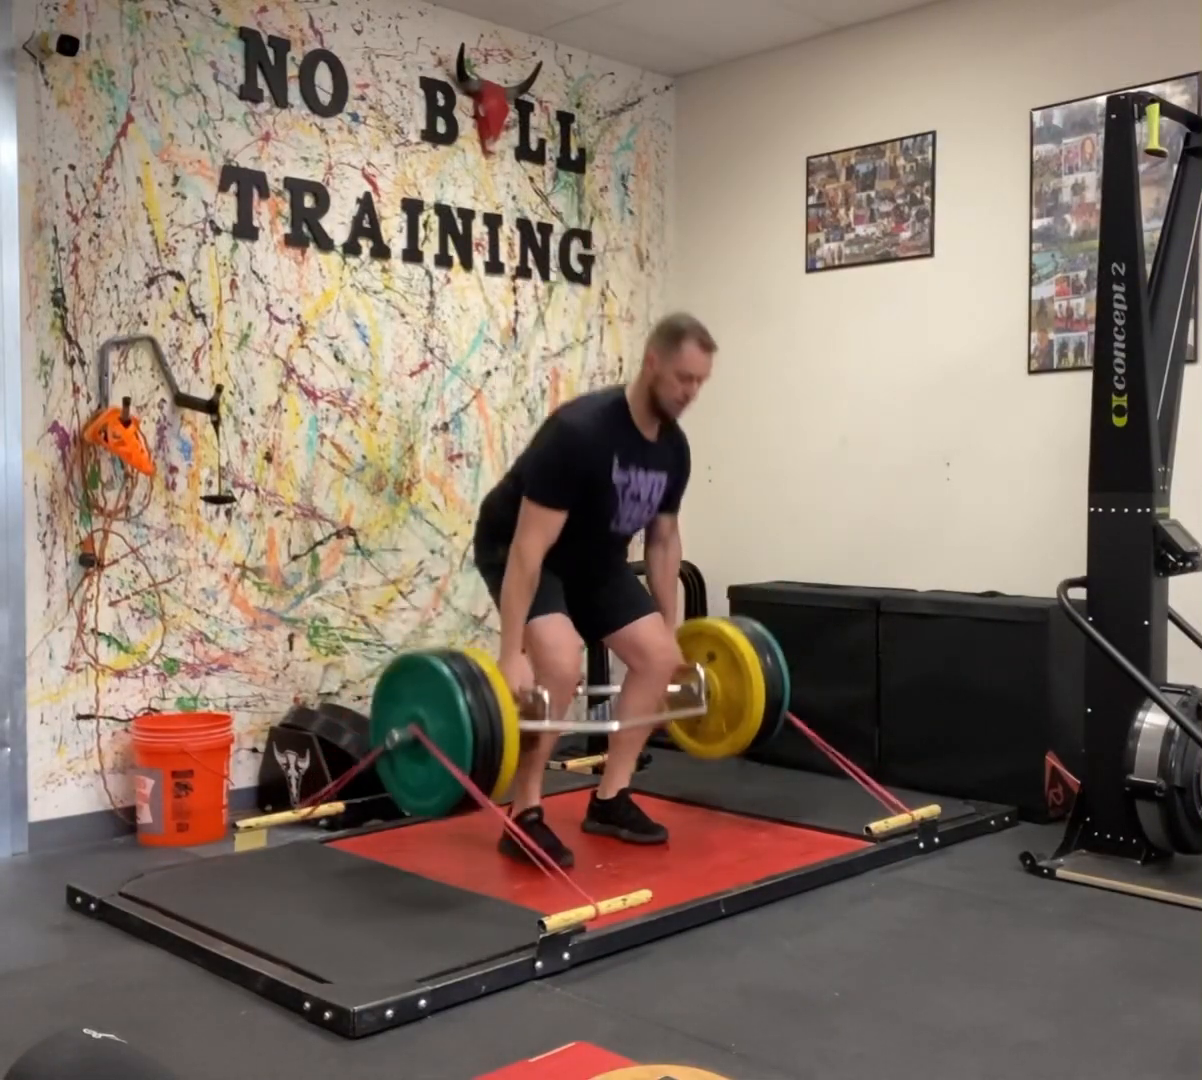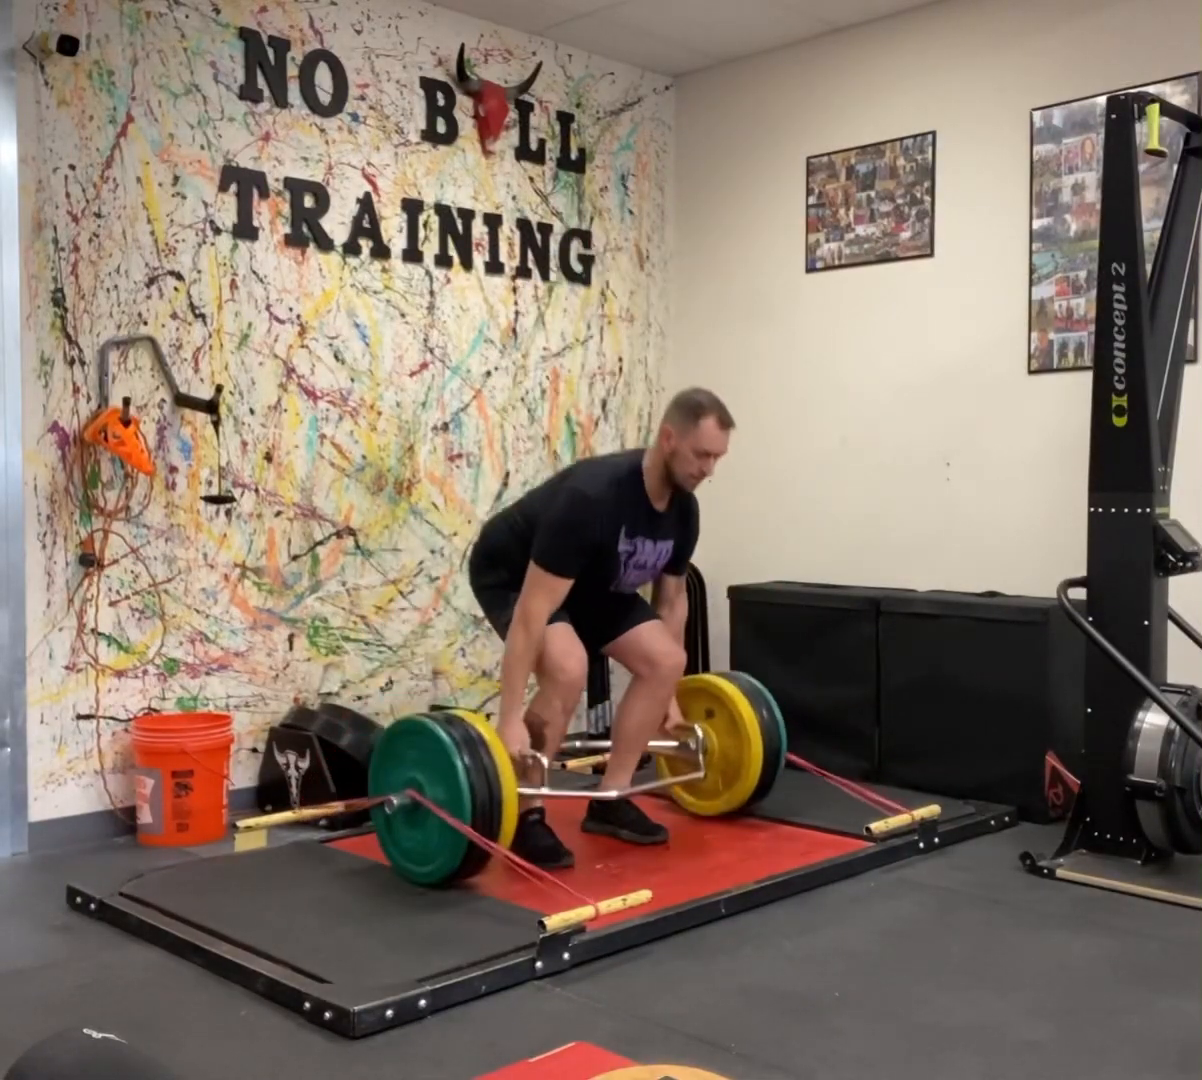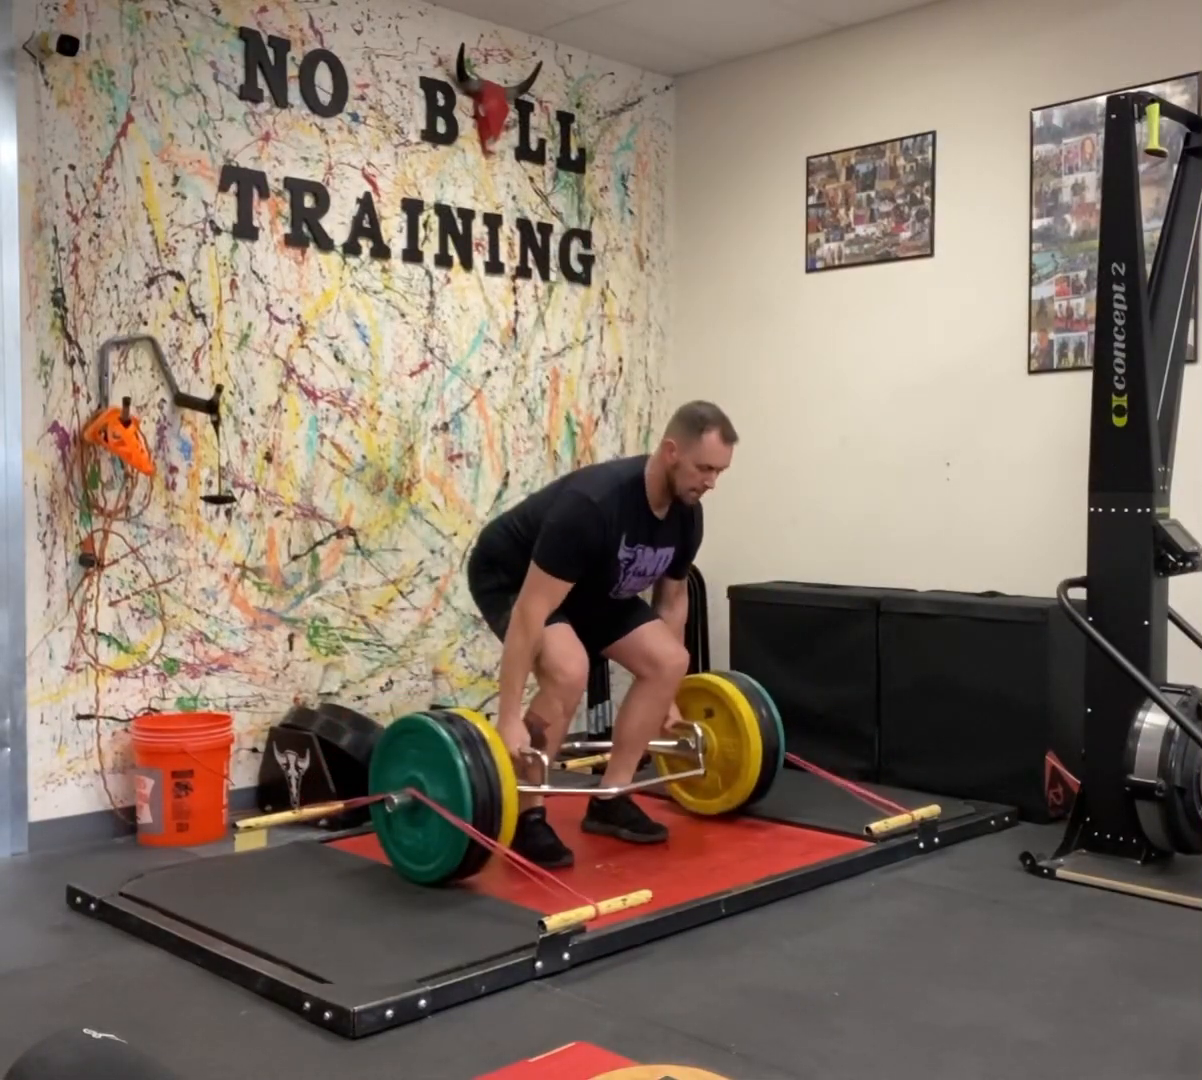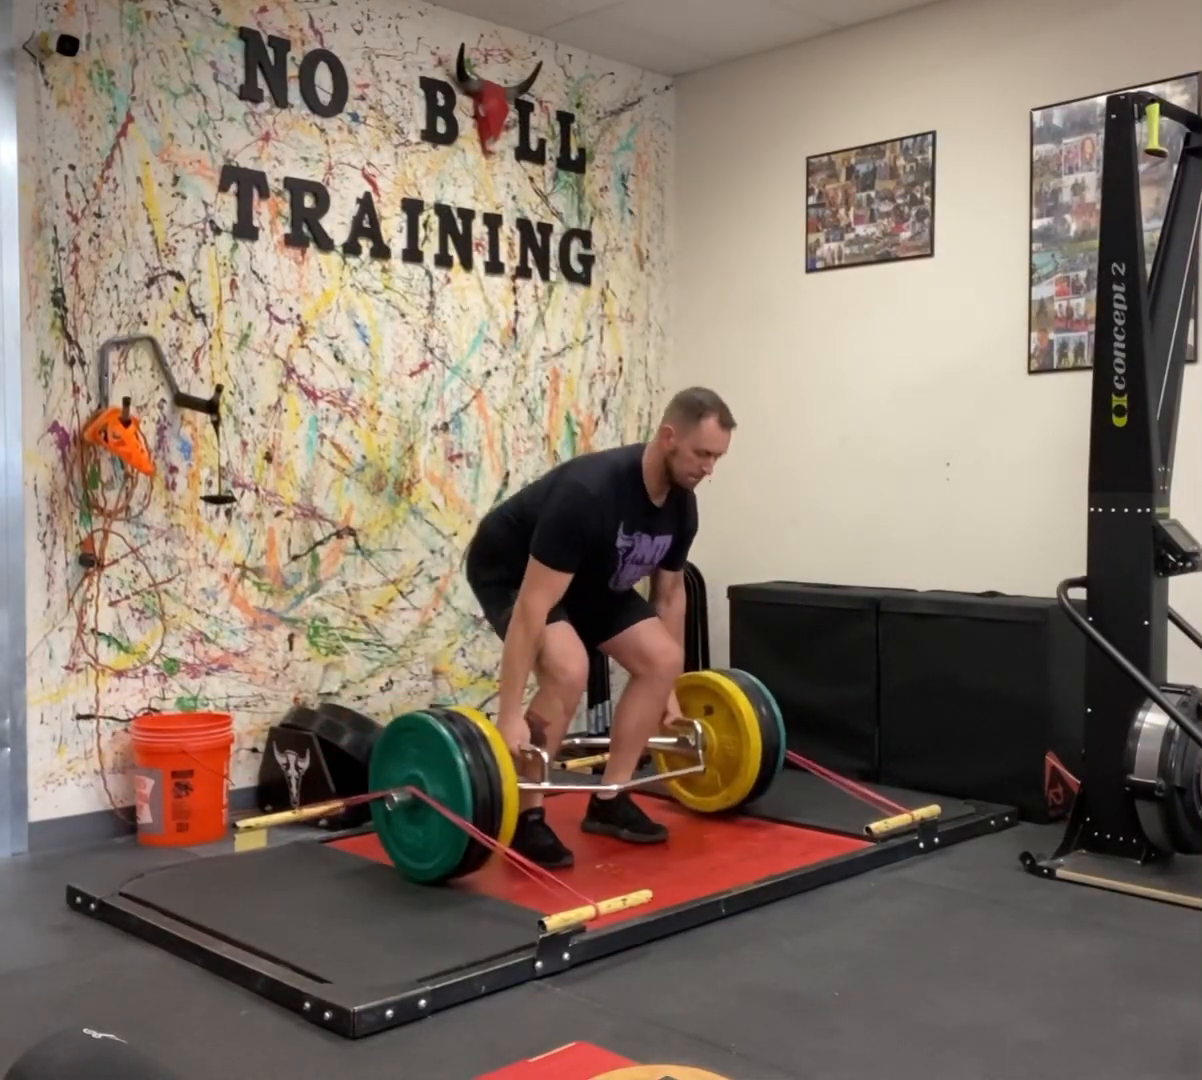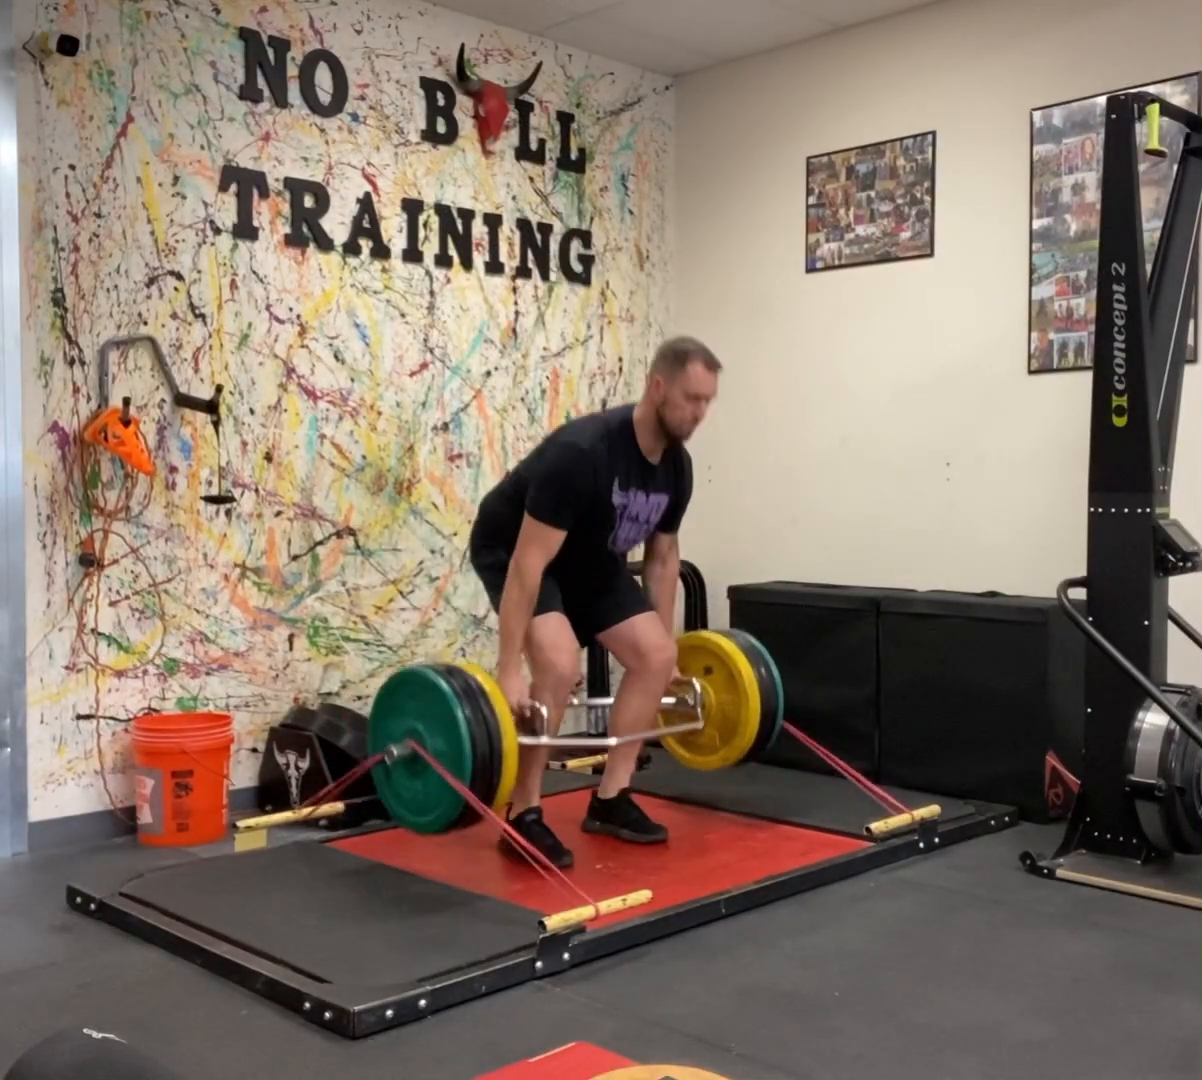
dt=0.2s
person 1, frame 1
left shoulder: (674, 447)
right shoulder: (581, 433)
left elbow: (664, 541)
right elbow: (528, 547)
left wrist: (671, 634)
right wrist: (511, 657)
left hip: (593, 558)
right hip: (518, 547)
left knee: (657, 657)
right knee: (562, 665)
left ankle: (610, 799)
right ankle: (524, 815)
person 1, frame 2
left shoulder: (683, 511)
right shoulder: (591, 498)
left elbow: (672, 599)
right elbow: (533, 612)
left wrist: (671, 700)
right wrist: (509, 719)
right hip: (509, 574)
left knee: (665, 661)
right knee: (569, 670)
left ankle: (609, 801)
right ankle: (525, 816)
person 1, frame 3
left shoulder: (686, 517)
right shoulder: (592, 505)
left elbow: (673, 600)
right elbow: (530, 613)
left wrist: (671, 701)
right wrist: (508, 720)
right hip: (509, 576)
left knee: (668, 662)
right knee: (569, 672)
left ankle: (609, 800)
right ankle: (525, 816)
person 1, frame 4
left shoulder: (681, 506)
right shoulder: (589, 494)
left elbow: (669, 594)
right elbow: (533, 607)
left wrist: (672, 694)
right wrist: (511, 717)
right hip: (509, 568)
left knee: (662, 661)
right knee: (568, 670)
left ankle: (609, 800)
right ankle: (526, 819)
person 1, frame 5
left shoulder: (675, 466)
right shoulder: (581, 452)
left elbow: (663, 558)
right elbow: (528, 564)
left wrist: (667, 641)
right wrist: (510, 674)
left hip: (592, 561)
right hip: (510, 549)
left knee: (656, 658)
right knee: (556, 668)
left ankle: (609, 799)
right ankle: (522, 819)
